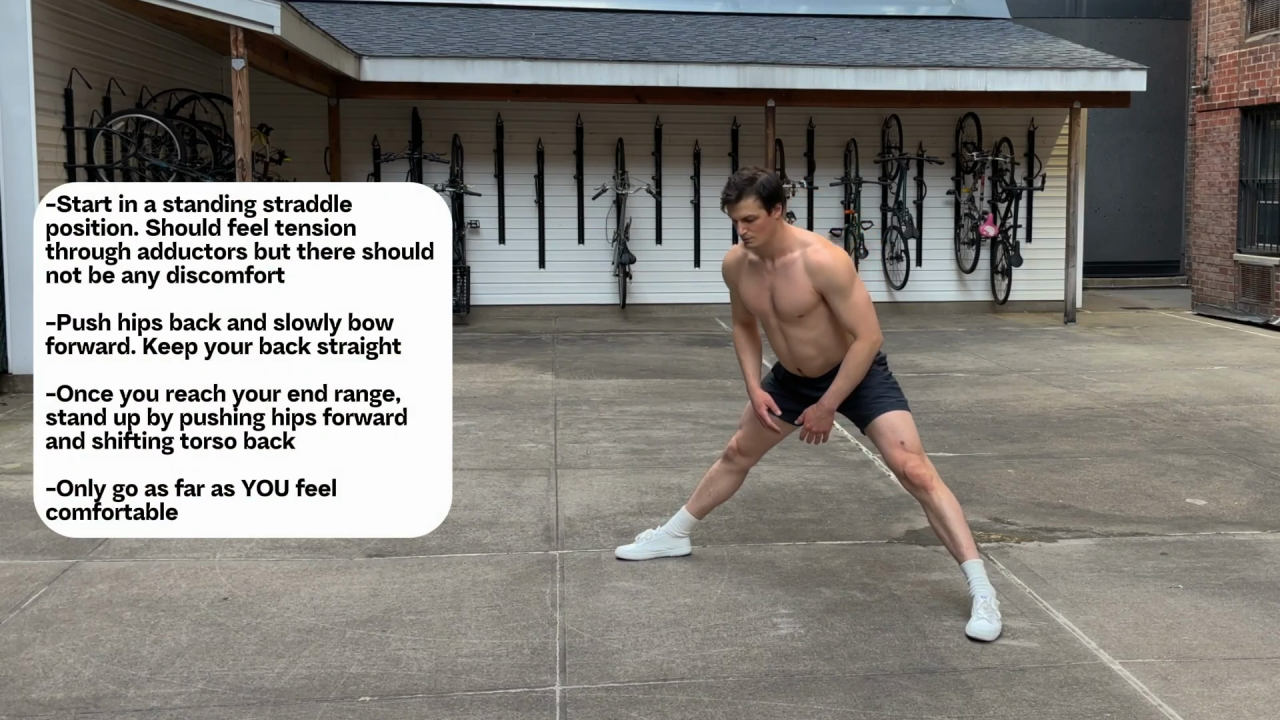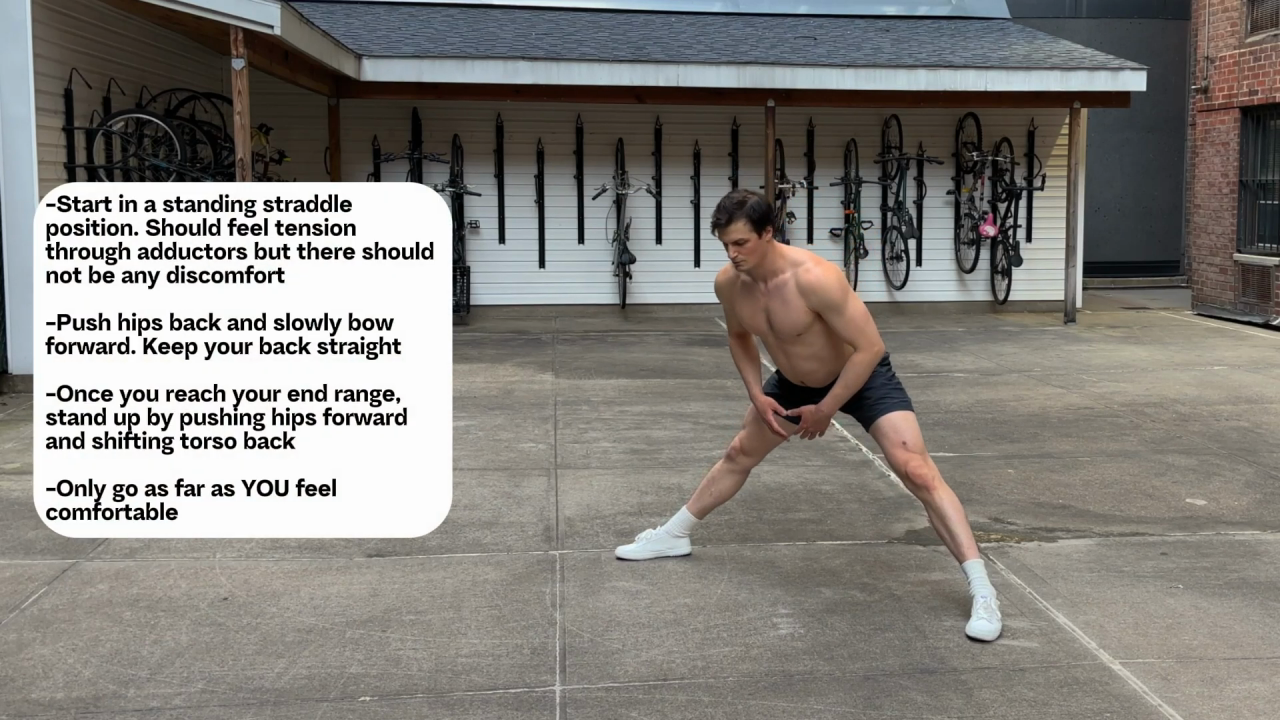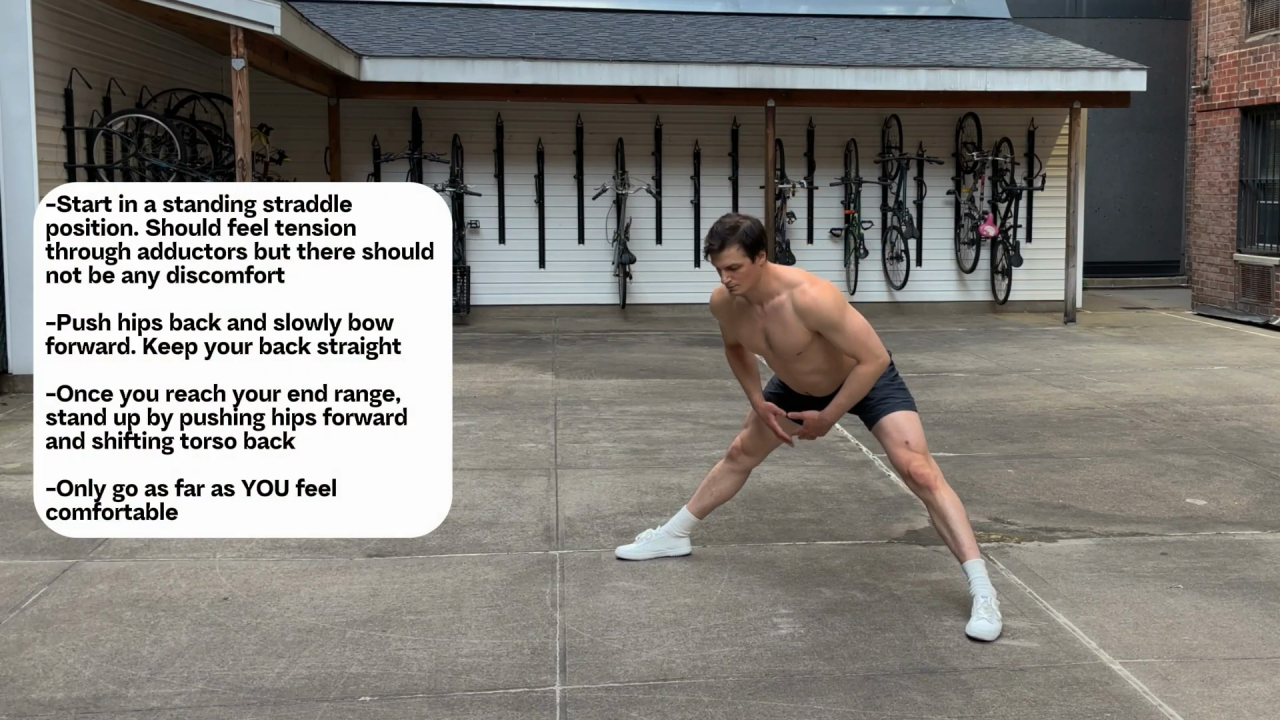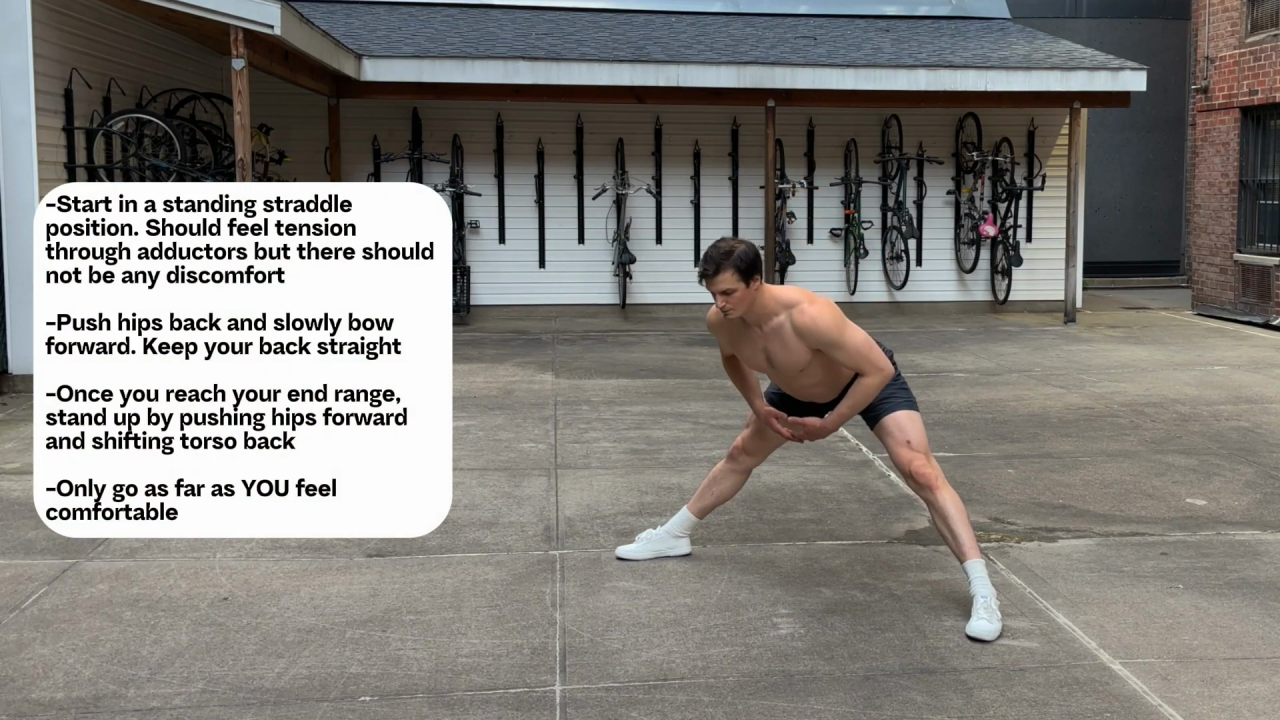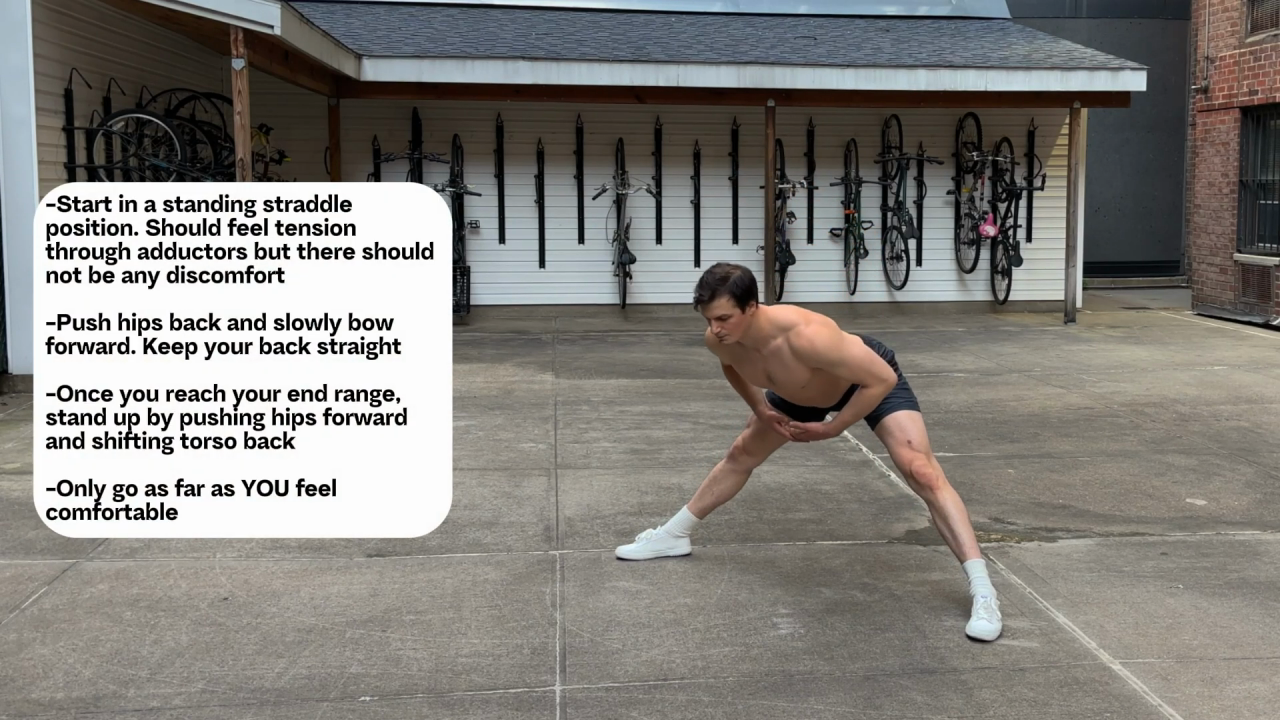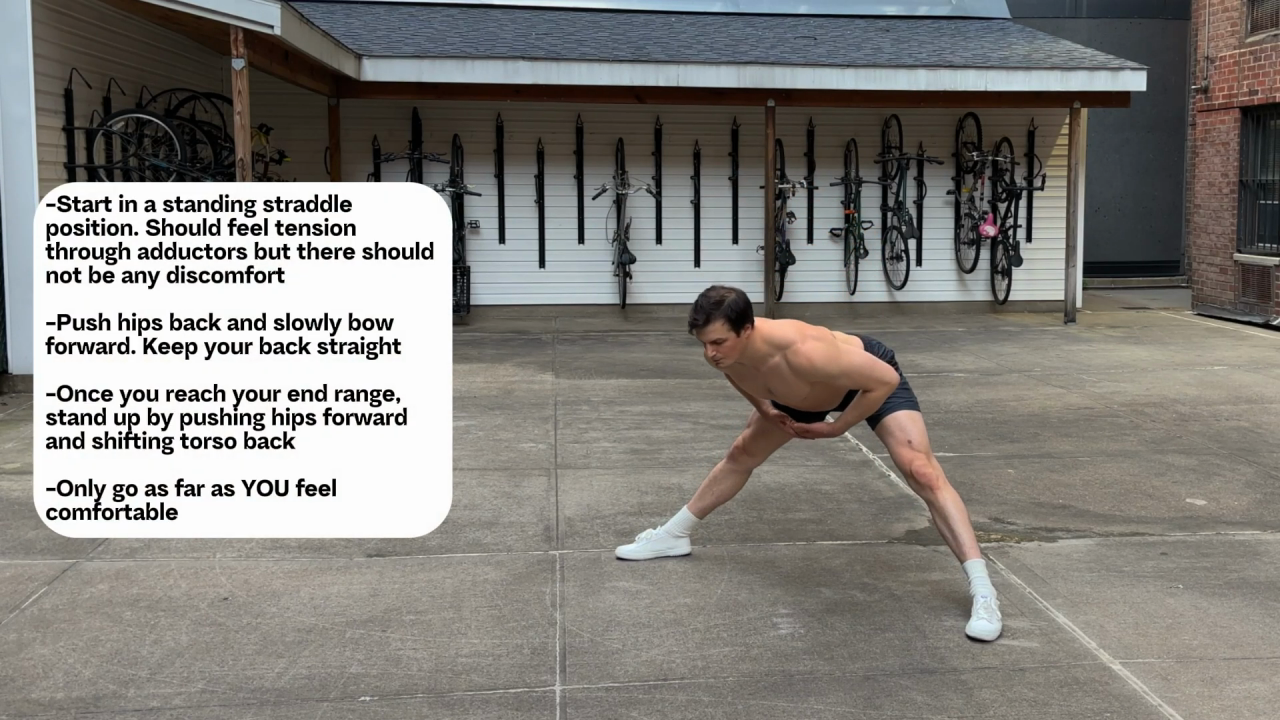
dt=0.5s
person 1, frame 1
left shoulder: (823, 260)
right shoulder: (735, 264)
left elbow: (869, 337)
right elbow: (744, 325)
left wrist: (827, 407)
right wrist: (754, 388)
left hip: (858, 375)
right hip: (791, 377)
left knee: (915, 471)
right knee: (737, 453)
left ankle: (982, 590)
right ankle: (674, 535)
person 1, frame 2
left shoulder: (815, 277)
right shoulder: (728, 282)
left elbow: (869, 348)
right elbow: (739, 336)
left wrist: (825, 410)
right wrist: (757, 396)
left hip: (865, 377)
right hip: (794, 382)
left knee: (917, 471)
right knee: (738, 455)
left ankle: (982, 591)
right ankle: (673, 535)
person 1, frame 3
left shoulder: (810, 297)
right shoulder: (723, 302)
left elbow: (874, 358)
right elbow: (736, 348)
left wrist: (828, 418)
right wrist: (759, 403)
left hip: (869, 380)
right hip: (797, 385)
left knee: (919, 472)
right knee: (740, 455)
left ankle: (983, 591)
right ankle: (674, 535)
person 1, frame 4
left shoulder: (808, 316)
right shoulder: (720, 320)
left elbow: (880, 369)
right elbow: (731, 357)
left wrist: (829, 424)
right wrist: (759, 406)
left hip: (871, 380)
right hip: (799, 388)
left knee: (921, 471)
right knee: (740, 455)
left ankle: (982, 590)
right ankle: (673, 535)
person 1, frame 5
left shoulder: (805, 336)
right shoulder: (719, 339)
left elbow: (883, 379)
left wrist: (832, 428)
right wrist: (761, 411)
left hip: (873, 380)
right hip: (802, 390)
left knee: (921, 472)
right knee: (740, 456)
left ankle: (982, 590)
right ankle: (674, 535)
person 1, frame 6
left shoulder: (802, 352)
right shoulder: (720, 351)
left elbow: (887, 379)
left wrist: (835, 428)
right wrist: (764, 408)
left hip: (873, 379)
right hip: (808, 389)
left knee: (922, 472)
right knee: (740, 456)
left ankle: (983, 592)
right ankle: (674, 536)
